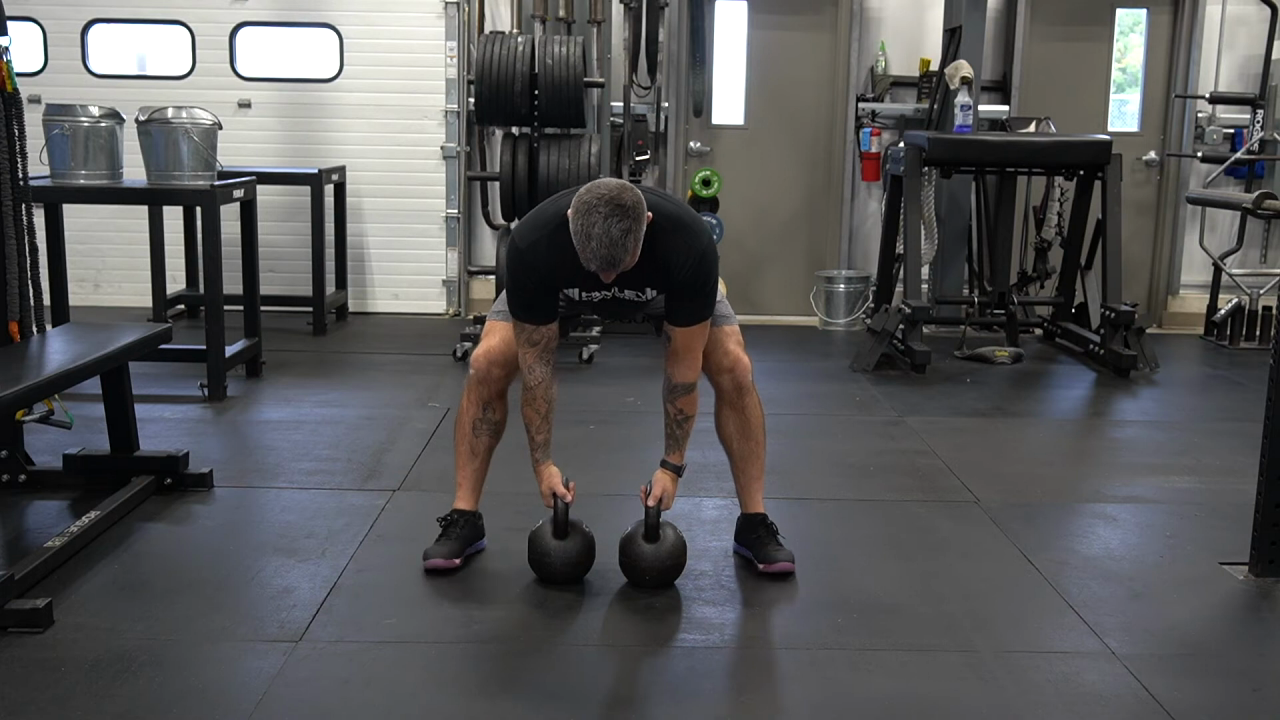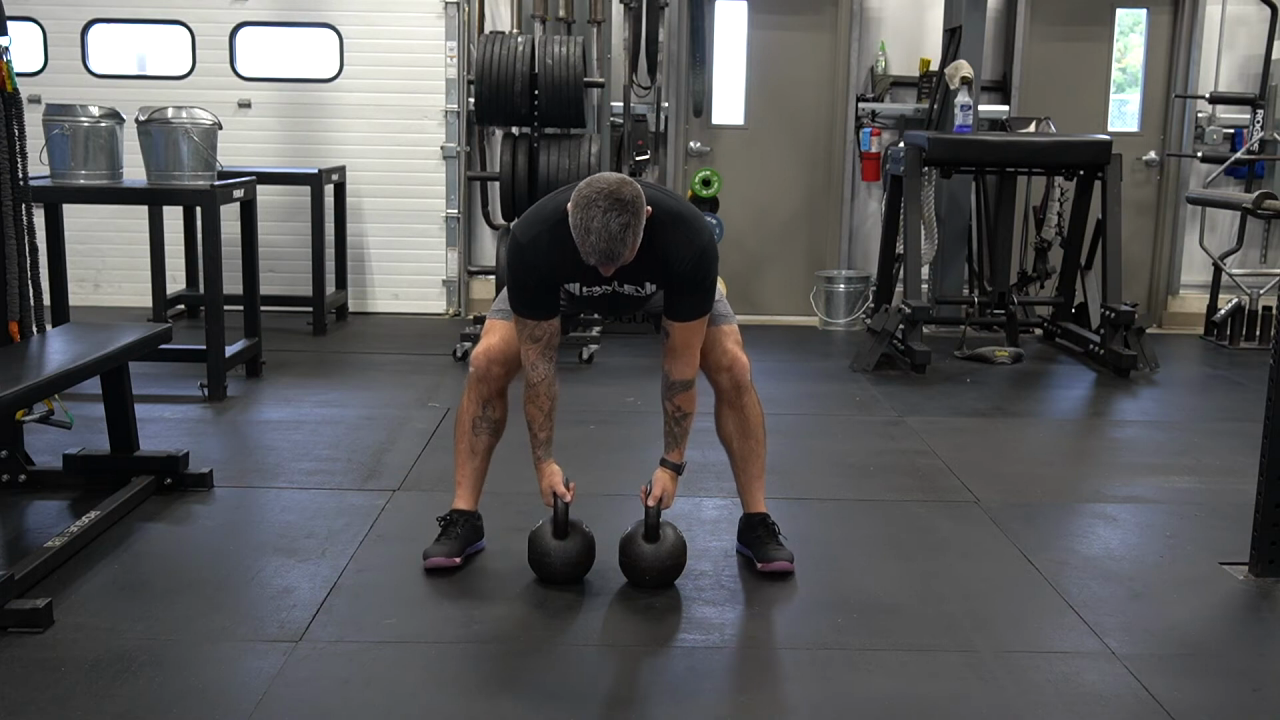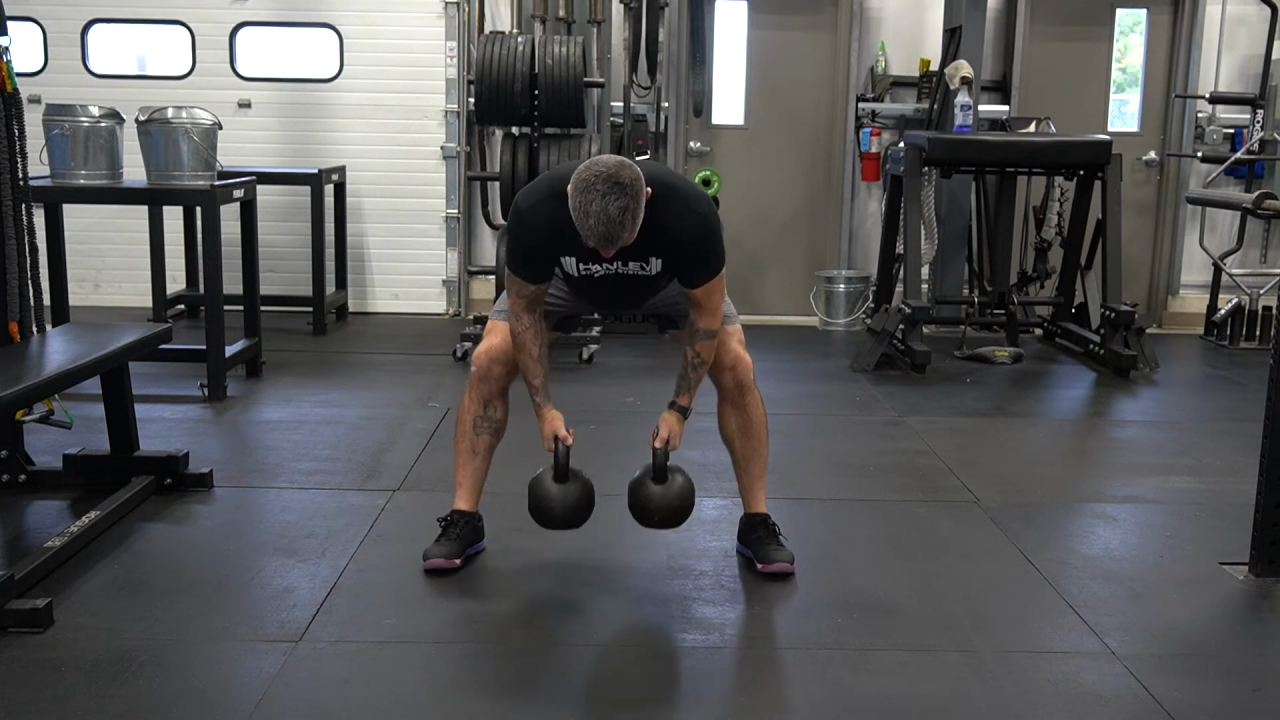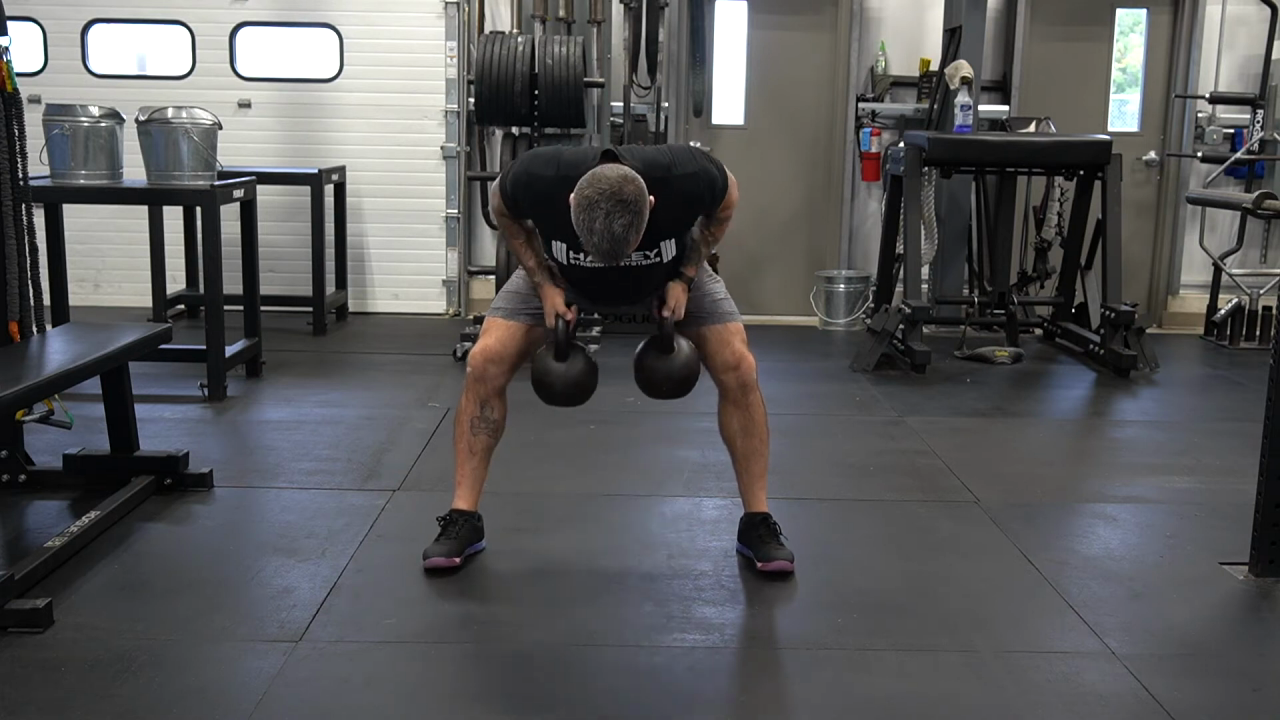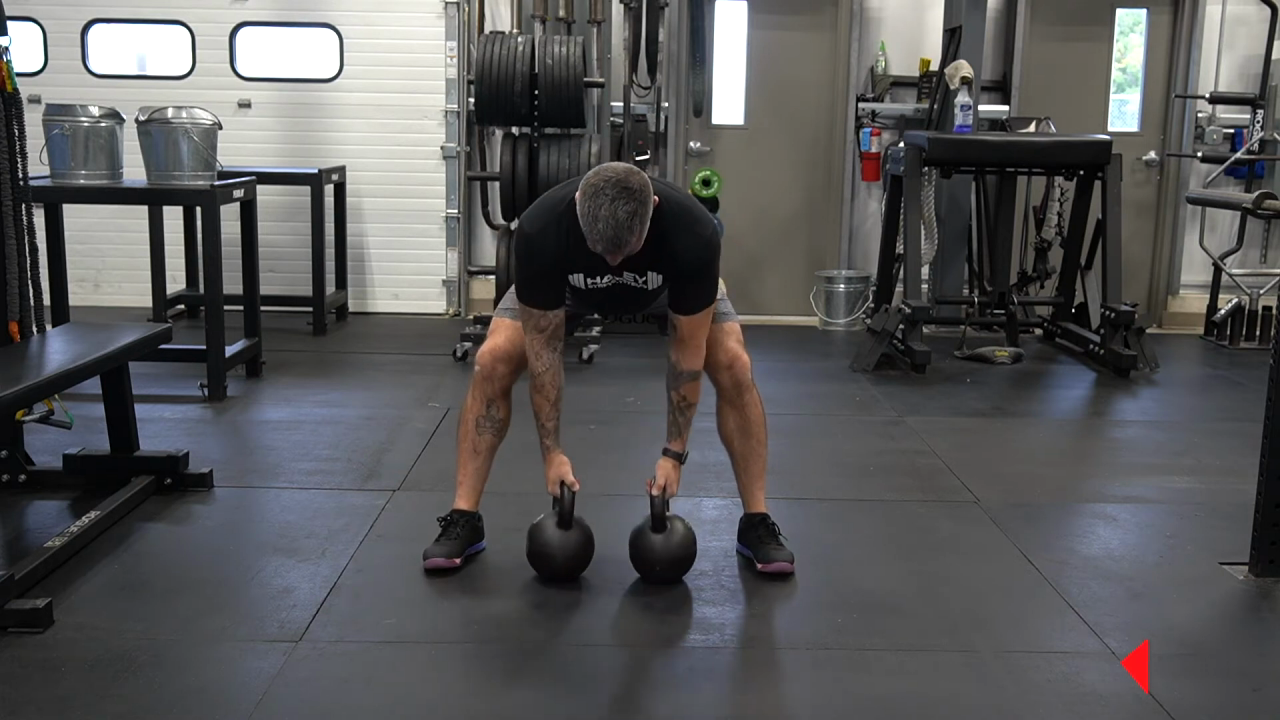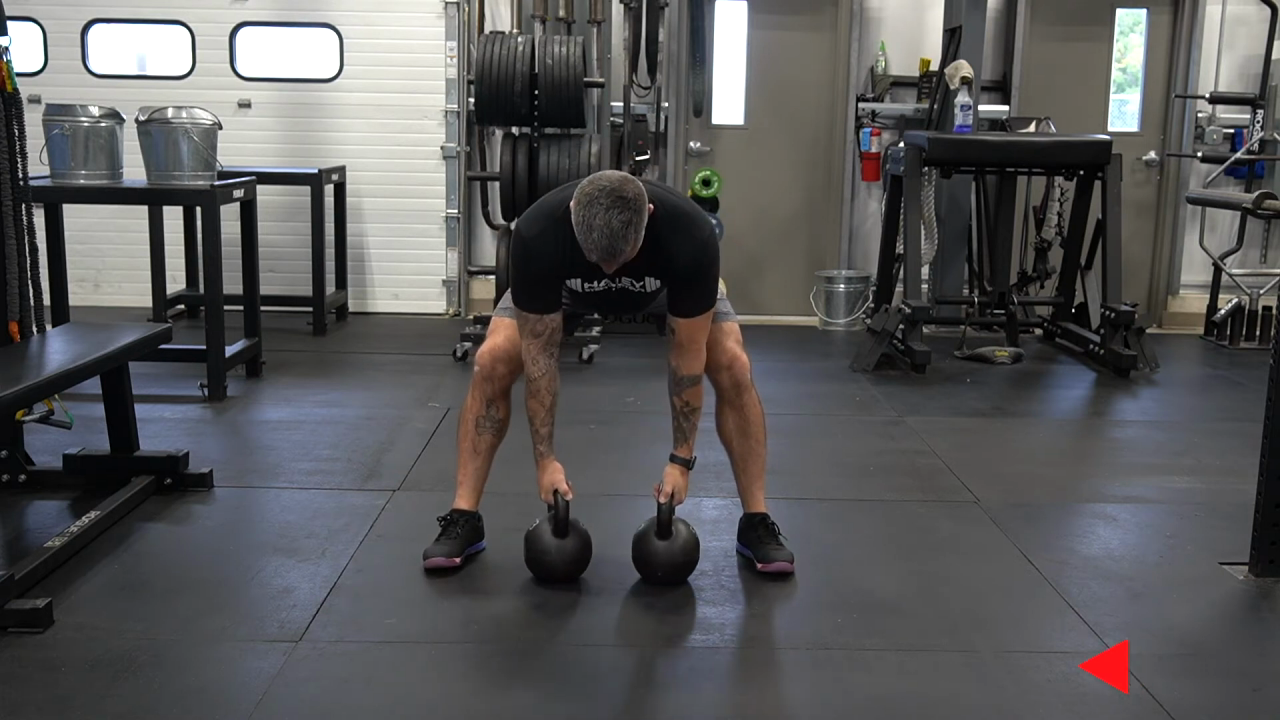
dt=0.5s
person 1, frame 1
left shoulder: (689, 245)
right shoulder: (533, 245)
left elbow: (684, 362)
right elbow: (535, 360)
left wrist: (672, 464)
right wrist: (542, 462)
left hip: (663, 282)
right hip: (560, 284)
left knee: (734, 370)
right knee: (487, 366)
left ankle: (755, 523)
right ankle: (464, 518)
person 1, frame 2
left shoulder: (689, 240)
right shoulder: (533, 240)
left elbow: (681, 359)
right elbow: (538, 358)
left wrist: (672, 462)
right wrist: (543, 459)
left hip: (661, 281)
right hip: (560, 280)
left knee: (732, 369)
right knee: (487, 364)
left ankle: (756, 523)
right ankle: (463, 519)
person 1, frame 3
left shoulder: (688, 210)
right shoulder: (536, 208)
left elbow: (707, 314)
right elbow: (524, 307)
left wrist: (680, 407)
right wrist: (544, 408)
left hip: (668, 278)
right hip: (562, 276)
left knee: (737, 370)
right knee: (489, 362)
left ankle: (757, 523)
right ankle: (463, 519)
person 1, frame 4
left shoulder: (687, 177)
right shoulder: (538, 179)
left elbow: (725, 200)
right elbow: (504, 208)
left wrist: (686, 275)
right wrist: (543, 282)
left hip: (668, 275)
left knee: (738, 369)
right knee: (485, 363)
left ankle: (757, 522)
right ankle: (463, 519)
person 1, frame 5
left shoulder: (692, 232)
right shoulder: (540, 230)
left elbow: (688, 348)
right elbow: (543, 346)
left wrist: (674, 453)
right wrist: (551, 451)
left hip: (665, 281)
right hip: (569, 282)
left knee: (733, 368)
right knee: (493, 362)
left ankle: (757, 523)
right ankle: (463, 519)
person 1, frame 6
left shoulder: (690, 235)
right shoulder: (537, 234)
left elbow: (688, 352)
right elbow: (539, 353)
left wrist: (681, 459)
right wrist: (545, 458)
left hip: (664, 281)
right hip: (566, 282)
left knee: (733, 368)
right knee: (492, 363)
left ankle: (757, 523)
right ankle: (463, 519)
